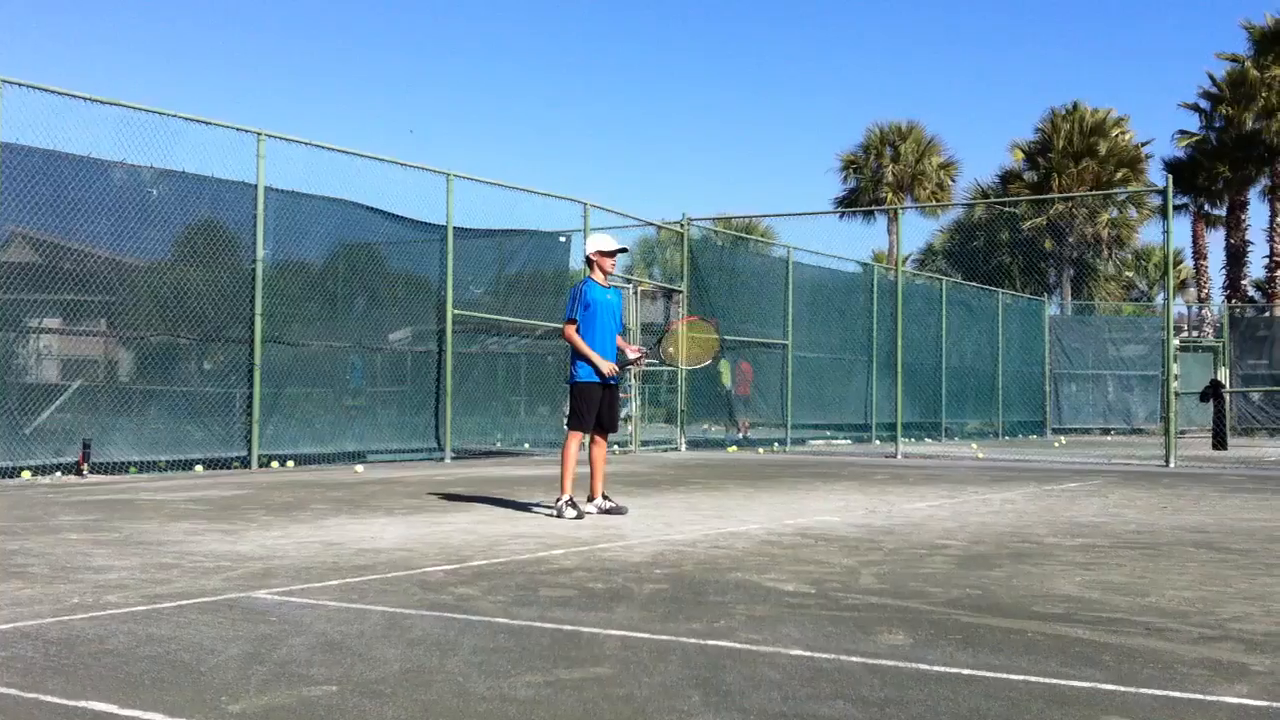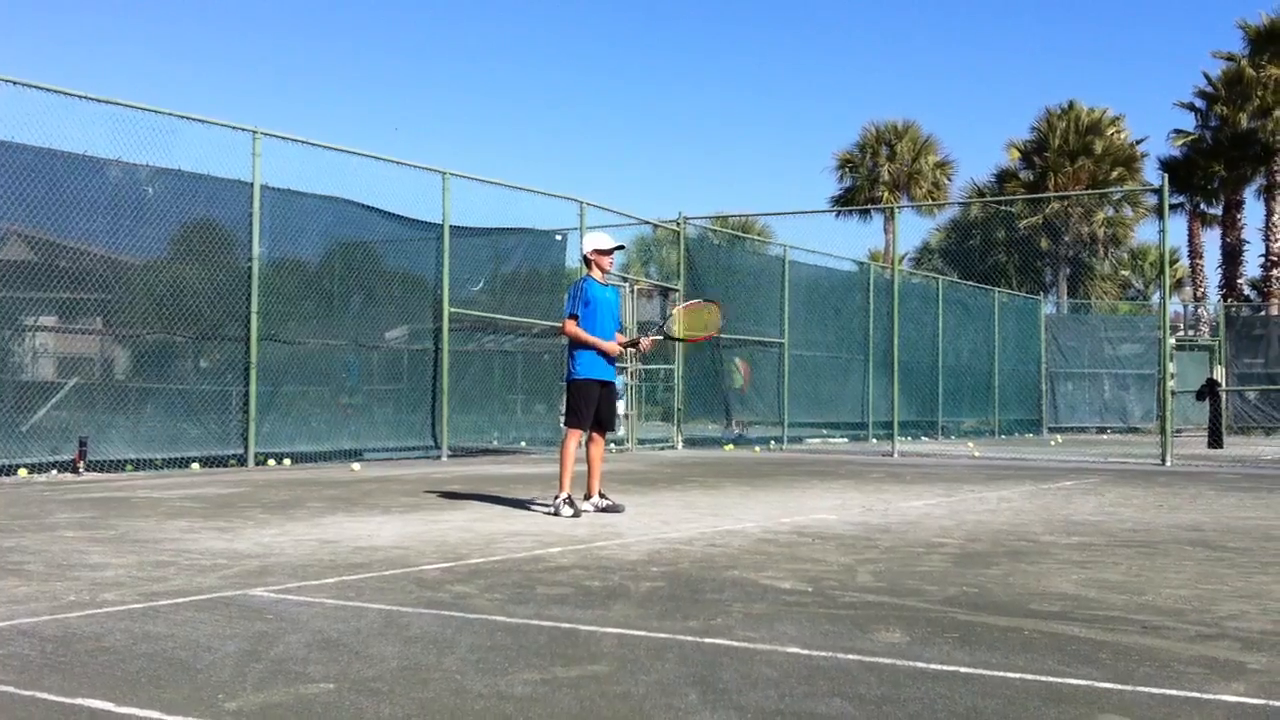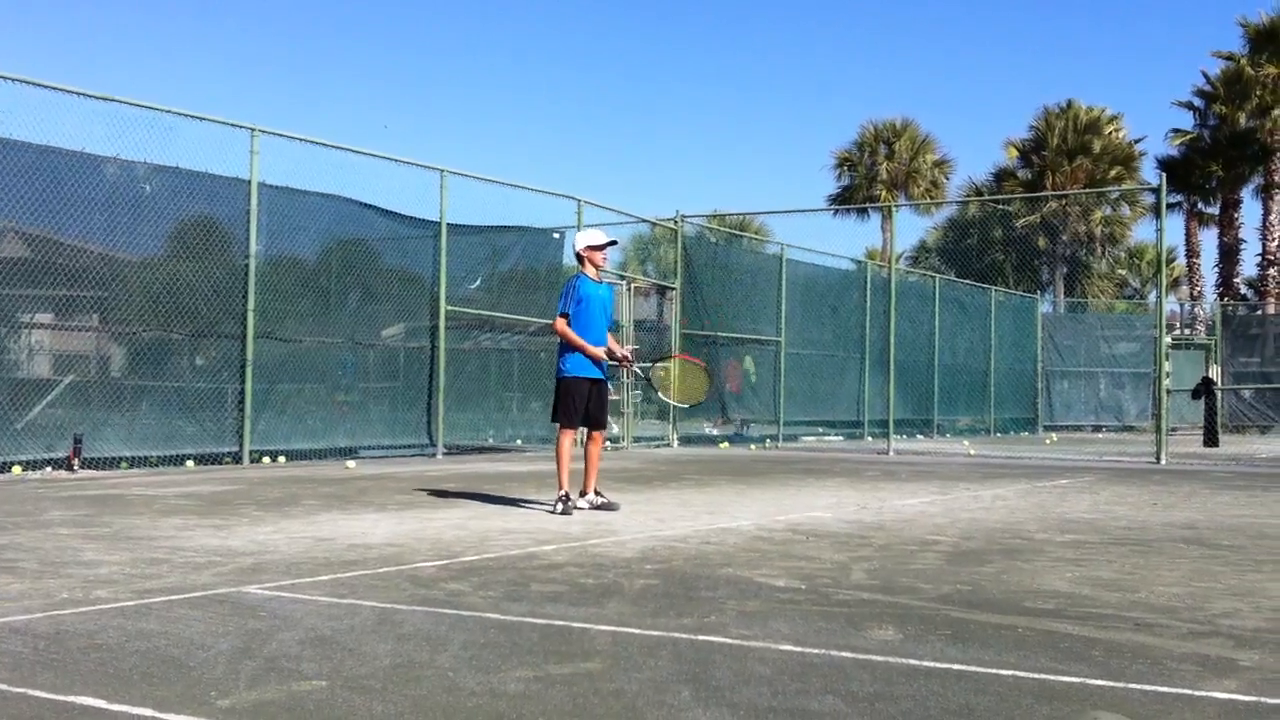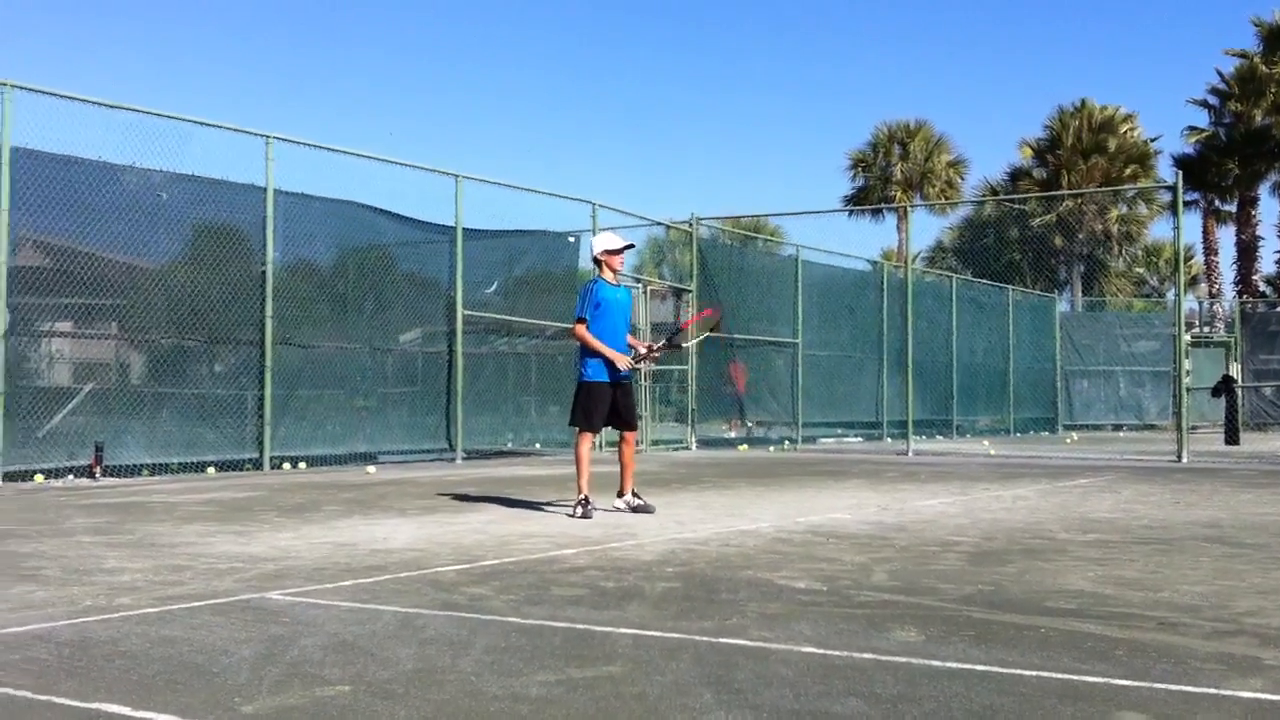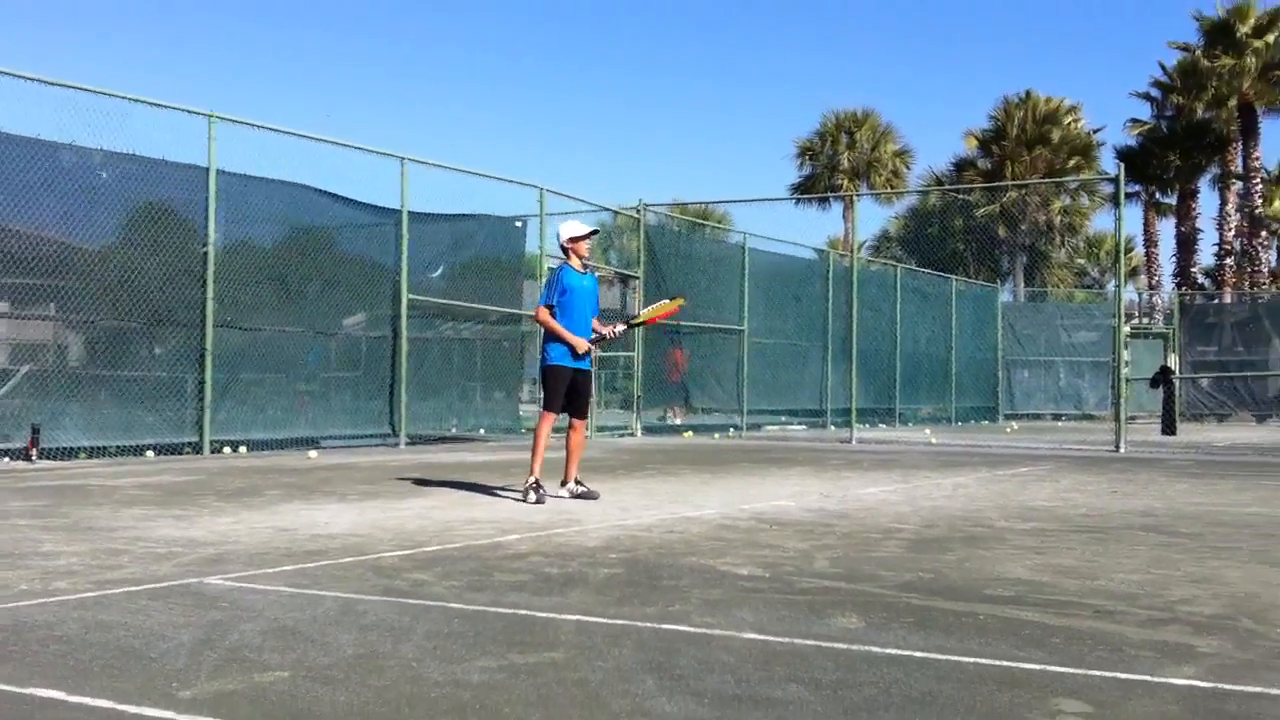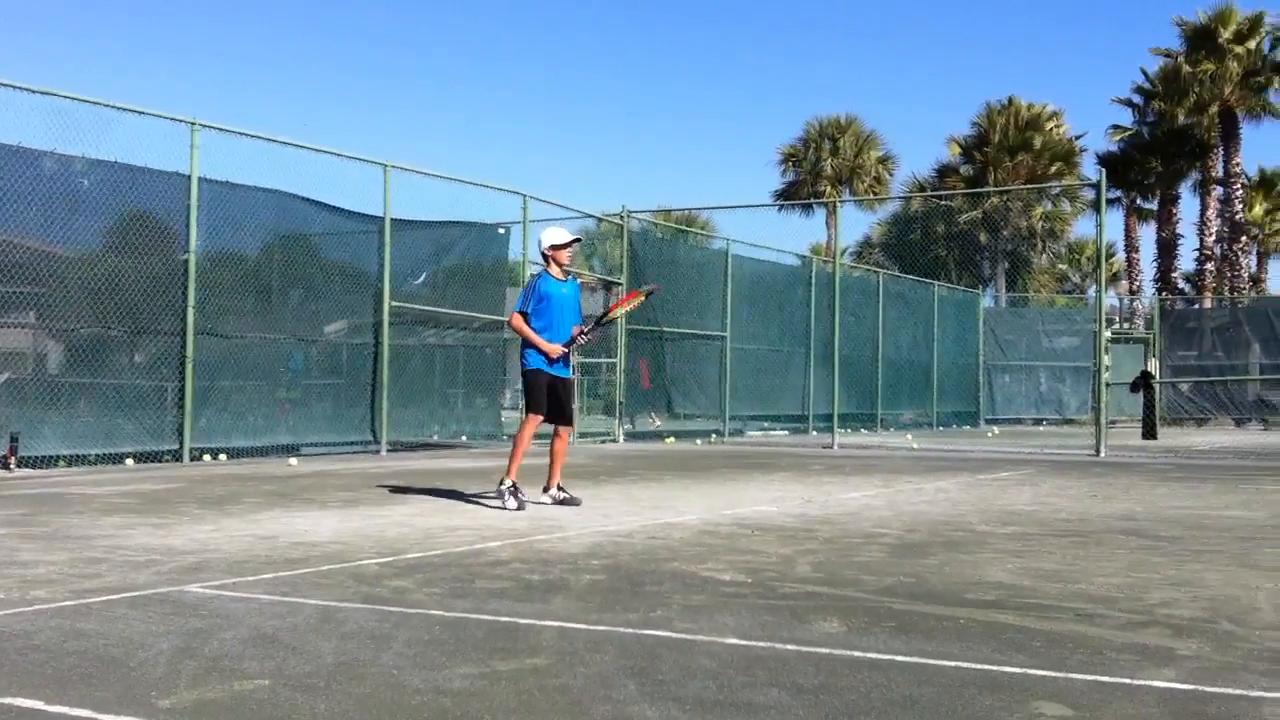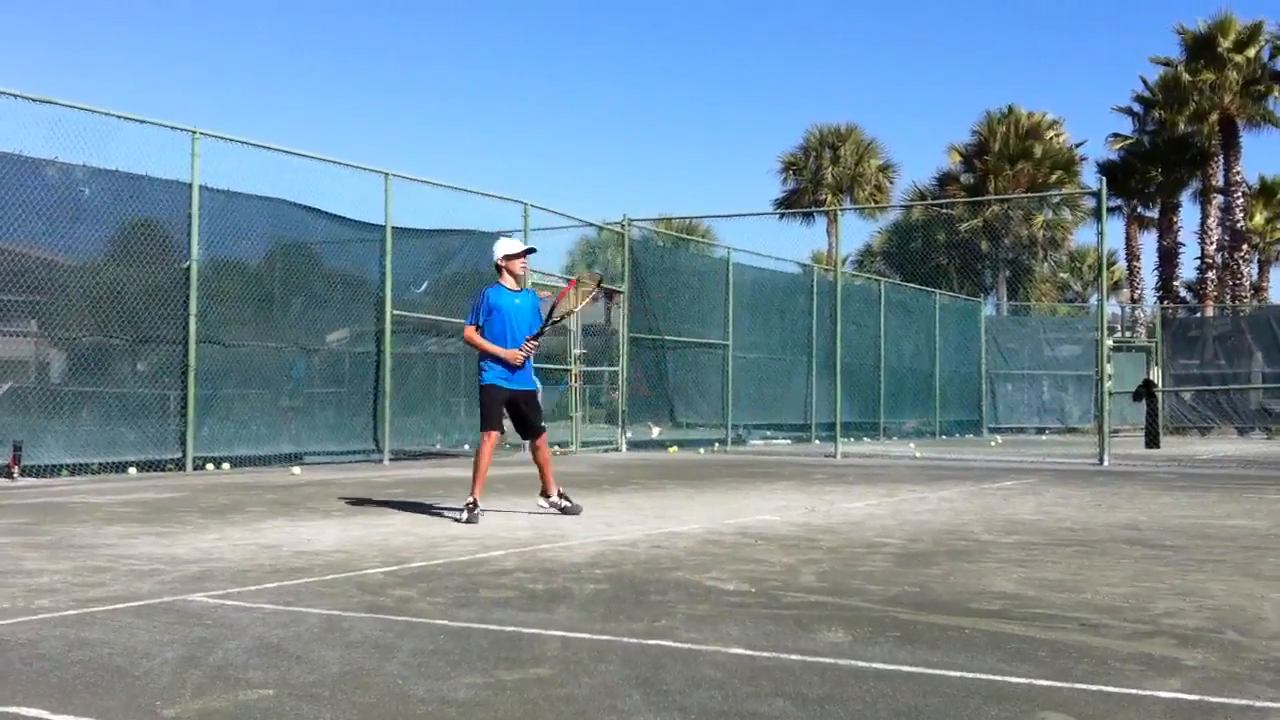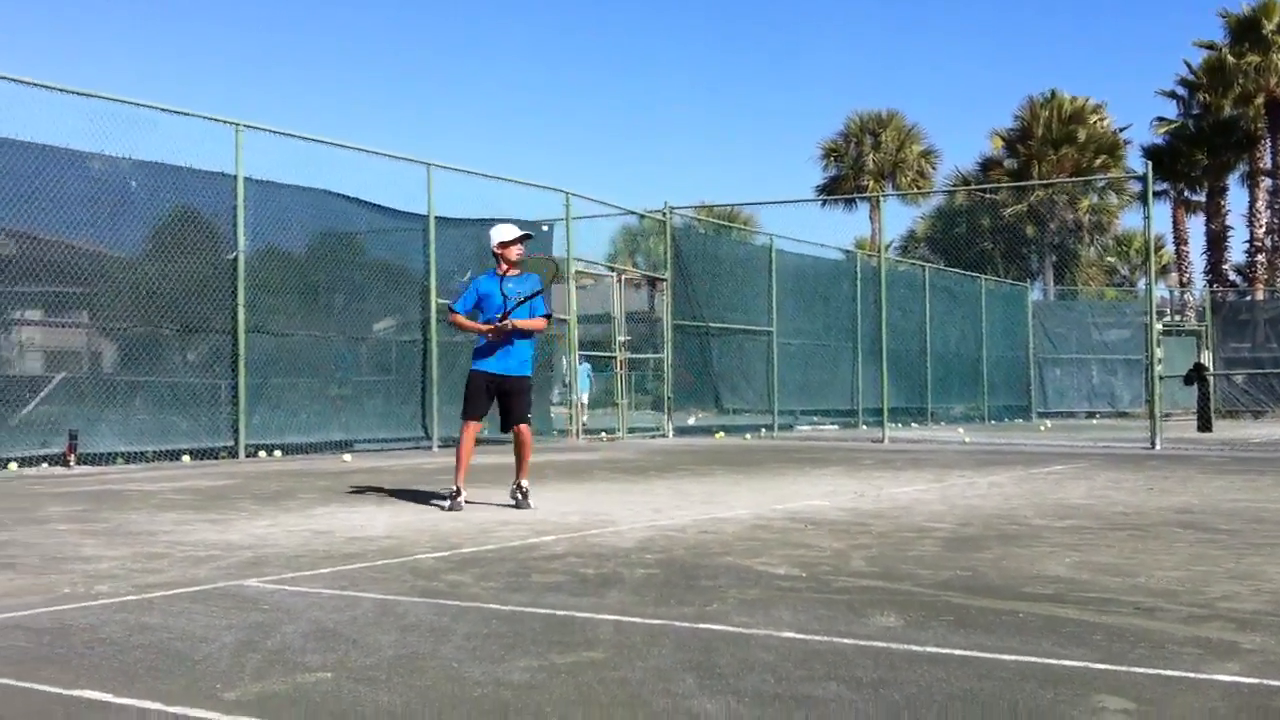
dt=0.4s
person 1, frame 1
left shoulder: (616, 294)
right shoulder: (583, 289)
right elbow: (569, 331)
left wrist: (627, 348)
right wrist: (597, 360)
left hip: (609, 376)
right hip: (586, 374)
left knee: (601, 435)
right knee: (577, 432)
left ankle: (597, 498)
right ankle: (565, 498)
person 1, frame 2
left shoulder: (613, 292)
right shoulder: (582, 286)
right elbow: (568, 327)
right wrist: (603, 345)
left hip: (607, 373)
right hip: (584, 371)
left knee: (598, 433)
right knee: (575, 430)
left ankle: (593, 496)
right ankle: (563, 496)
person 1, frame 3
left shoulder: (607, 290)
right shoulder: (575, 284)
right elbow: (559, 325)
left wrist: (617, 350)
right wrist: (589, 349)
left hip: (597, 371)
right hip: (574, 369)
left knee: (597, 431)
right knee: (568, 429)
left ankle: (589, 493)
right ankle: (564, 494)
person 1, frame 4
left shoulder: (625, 292)
right shoulder: (593, 288)
right elbow: (578, 330)
left wrist: (638, 345)
right wrist: (611, 354)
left hip: (620, 375)
right hip: (595, 373)
left knee: (629, 433)
right knee: (587, 433)
left ankle: (626, 494)
right ankle: (583, 497)
person 1, frame 5
left shoulder: (591, 279)
right shoulder: (560, 274)
right elbow: (541, 314)
left wrist: (602, 329)
right wrist: (573, 339)
left hip: (582, 360)
right hip: (558, 357)
left knee: (579, 420)
right knee: (549, 414)
left ankle: (570, 482)
right ankle: (533, 480)
person 1, frame 6
left shoulder: (573, 286)
right shoulder: (539, 282)
right elbow: (515, 320)
left wrist: (578, 335)
right wrist: (545, 345)
left hip: (562, 367)
right hip: (537, 362)
left knee: (564, 428)
right knee: (534, 418)
left ankle: (553, 488)
right ankle: (509, 482)
person 1, frame 7
left shoulder: (531, 298)
right shoulder: (489, 295)
right elbow: (469, 334)
left wrist: (532, 347)
right wrist: (503, 353)
left hip: (524, 380)
right hip: (494, 378)
left knee: (539, 439)
right knee: (491, 435)
left ankle: (551, 494)
right ankle: (473, 500)
person 1, frame 8
left shoulder: (532, 281)
right shoulder: (482, 283)
left elbow: (542, 322)
right elbow: (455, 316)
left wrist: (514, 324)
right wrist: (483, 328)
left hip: (517, 368)
right hip: (484, 364)
left knee: (522, 429)
right knee: (471, 425)
left ankle: (521, 485)
right ankle: (458, 489)
